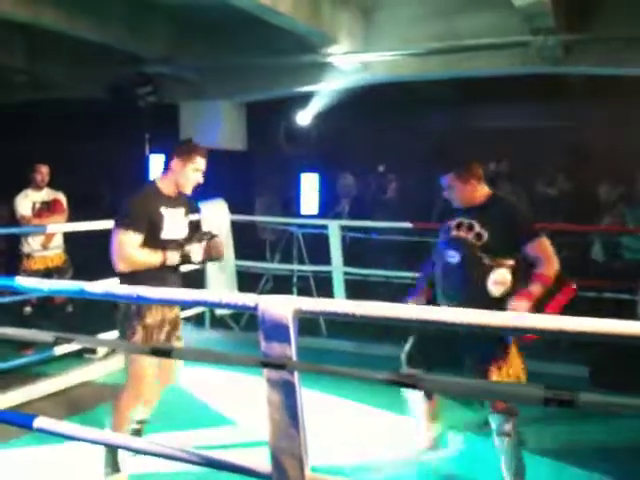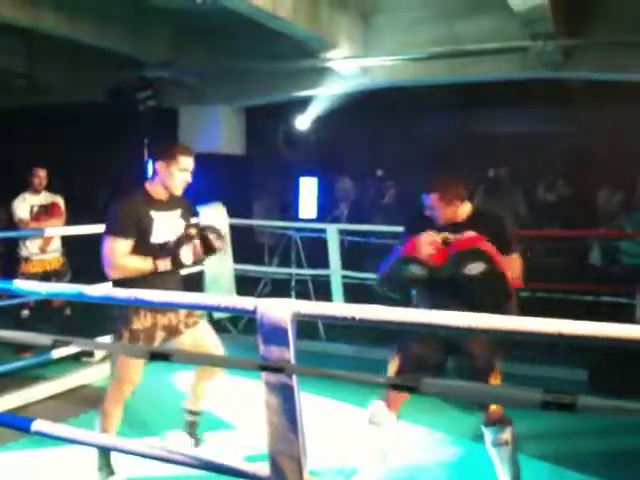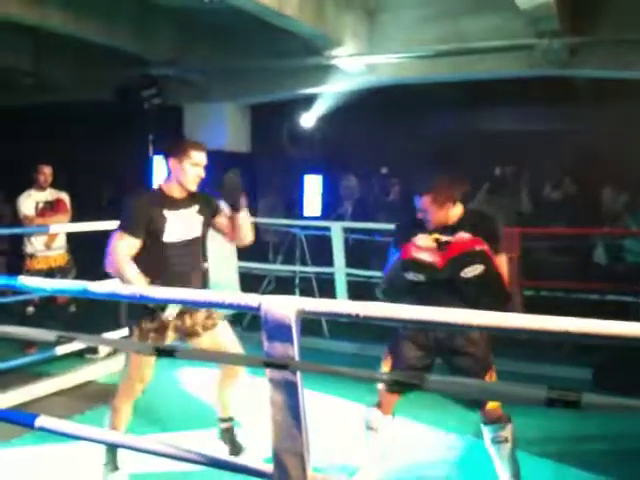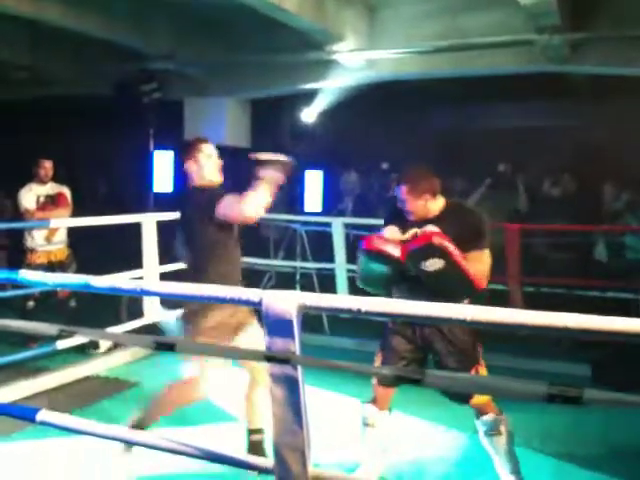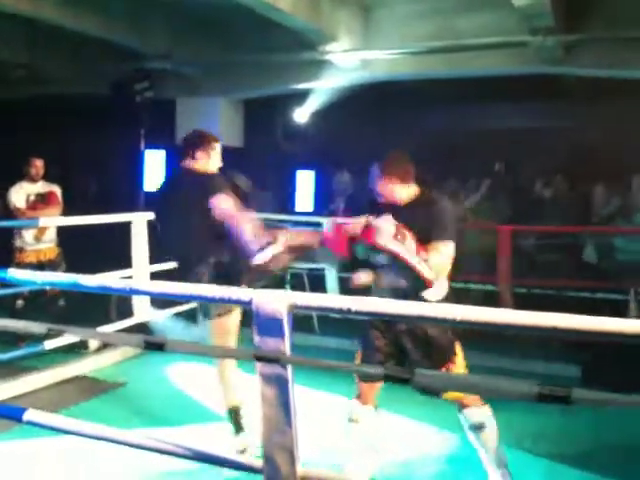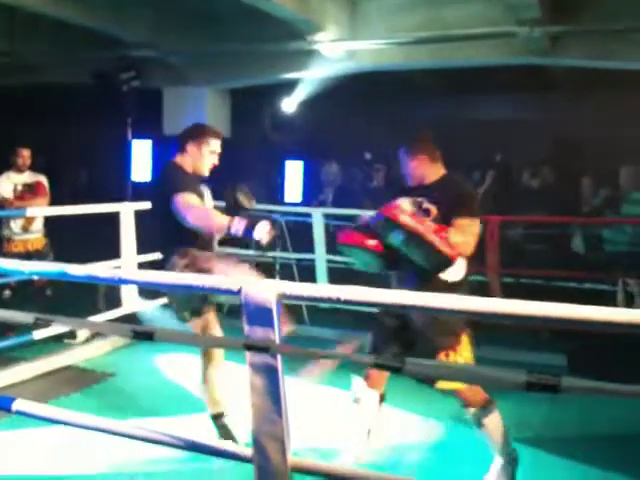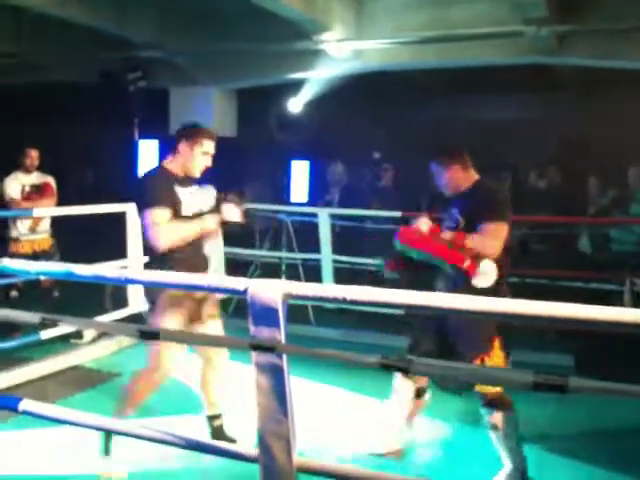
dt=0.2s
person 1, frame 1
left shoulder: (183, 202)
right shoulder: (140, 202)
right elbow: (122, 258)
left wrist: (202, 247)
right wrist: (177, 255)
right hip: (141, 303)
left knee: (168, 371)
right knee: (137, 380)
left ankle: (136, 430)
person 1, frame 2
left shoulder: (181, 206)
right shoulder: (128, 208)
right elbow: (113, 266)
left wrist: (202, 242)
right wrist: (168, 262)
left hip: (174, 304)
right hip: (138, 310)
left knee: (214, 357)
right knee: (122, 386)
left ankle: (191, 422)
person 1, frame 3
left shoulder: (202, 202)
right shoulder: (143, 206)
left elbow: (243, 238)
right elbow: (115, 260)
left wrist: (238, 203)
left hip: (195, 304)
right hip: (154, 310)
left knee: (235, 359)
right knee: (134, 384)
left ankle: (227, 430)
person 1, frame 4
left shoulder: (217, 196)
right shoulder: (201, 197)
right elbow: (248, 212)
right wrist: (269, 178)
left hip: (230, 301)
right hip: (209, 307)
left knee: (263, 371)
right knee: (199, 386)
left ankle: (257, 449)
right ankle: (137, 429)
person 1, frame 5
left shoulder: (169, 192)
right shoulder: (205, 181)
right elbow: (232, 217)
right wrist: (263, 242)
left hip: (197, 277)
right hip: (223, 266)
left knee: (224, 353)
left ankle: (239, 428)
person 1, frame 6
left shoulder: (189, 181)
right shoulder: (176, 178)
left elbow: (207, 227)
right elbow: (192, 215)
left wrist: (234, 209)
right wrist: (243, 226)
left hip: (194, 269)
right hip: (187, 263)
left knee: (213, 352)
right knee: (247, 279)
left ankle: (222, 429)
person 1, frame 7
left shoulder: (197, 185)
right shoulder: (155, 184)
left elbow: (204, 233)
right elbow: (161, 239)
left wrist: (221, 216)
right wrist: (214, 218)
right hip: (170, 284)
left knee: (217, 355)
right knee: (158, 368)
left ankle: (217, 430)
right ankle: (110, 437)
person 2, frame 1
left shoulder: (509, 213)
right shoulder: (453, 213)
left elbow: (549, 262)
right elbow: (439, 255)
left wrist: (526, 298)
right wrist: (420, 292)
right hip: (450, 311)
right knee: (413, 362)
right ankle: (428, 432)
person 2, frame 2
left shoulder: (491, 225)
right shoulder: (420, 224)
left elbow: (513, 275)
right elbow: (395, 271)
left wrist: (488, 256)
right wrist: (414, 253)
left knee: (491, 408)
right knee: (391, 396)
person 2, frame 3
left shoulder: (483, 225)
right shoulder: (411, 228)
left elbow: (501, 281)
right elbow: (390, 283)
left wrist: (481, 259)
right wrist: (411, 260)
left hip: (464, 328)
right hip: (417, 325)
left knee: (490, 406)
right knee: (385, 397)
person 2, frame 4
left shoulder: (467, 220)
right shoulder: (396, 218)
left elbow: (479, 279)
right elbow: (375, 274)
left wrist: (447, 251)
right wrist: (382, 247)
left hip: (449, 322)
right hip: (405, 319)
left knee: (481, 400)
right knee: (380, 393)
person 2, frame 5
left shoulder: (436, 209)
right shoulder: (379, 209)
left elbow: (435, 271)
right elbow: (367, 253)
left wrist: (396, 243)
left knee: (462, 393)
right knee: (364, 388)
person 2, frame 6
left shoulder: (456, 193)
right shoulder: (407, 193)
left elbow: (461, 243)
left knee: (462, 385)
right knee: (371, 374)
right ankle: (354, 447)
person 2, frame 7
left shoulder: (491, 197)
right shoulder: (454, 202)
left elbow: (490, 246)
left wrist: (439, 235)
left knee: (489, 387)
right knee: (410, 370)
right ankle: (395, 439)
person 3, frame 1
left shoulder: (57, 196)
right shoulder: (22, 198)
left elbow: (62, 217)
right elbow: (26, 223)
left wrist: (37, 220)
right wrist: (51, 219)
left hip: (56, 254)
right hip: (32, 256)
left knee: (61, 295)
person 3, frame 2
left shoulder: (55, 199)
right shoulder: (20, 202)
left elbow: (60, 221)
right elbow: (24, 227)
left wrist: (35, 224)
right wrist: (49, 223)
left hip: (54, 257)
right hip: (30, 259)
left knee: (60, 298)
person 3, frame 3
left shoulder: (61, 196)
right shoulder: (25, 198)
left elbow: (65, 217)
right elbow: (28, 223)
left wrist: (40, 220)
right wrist: (54, 219)
left hip: (59, 253)
right hip: (35, 255)
left knee: (64, 295)
right knee: (32, 296)
person 3, frame 4
left shoulder: (62, 190)
right shoulder: (26, 192)
left elbow: (66, 212)
right elbow: (29, 217)
left wrist: (41, 214)
right wrist: (55, 214)
left hip: (60, 248)
right hip: (36, 251)
left knee: (65, 289)
person 3, frame 5
left shoulder: (52, 188)
right shoulder: (16, 190)
left elbow: (57, 210)
right elbow: (20, 215)
left wrist: (30, 213)
right wrist: (45, 212)
left hip: (50, 247)
right hip: (25, 249)
person 3, frame 6
left shoulder: (39, 179)
left elbow: (44, 201)
left wrist: (18, 203)
right wrist: (33, 203)
left hip: (37, 237)
right hip: (13, 238)
person 3, frame 7
left shoulder: (47, 180)
right shoulder: (11, 181)
left elbow: (51, 202)
right elbow: (15, 206)
left wrist: (26, 204)
right wrist: (40, 204)
left hip: (44, 237)
right hip: (20, 239)
